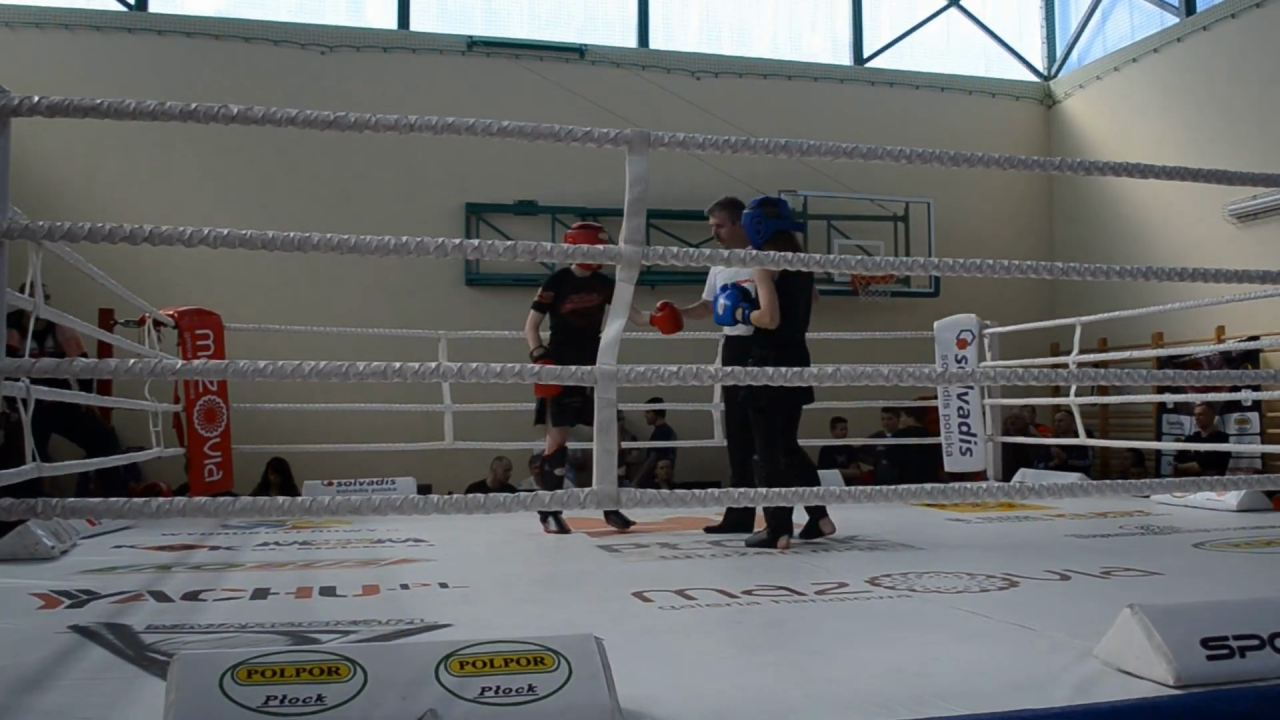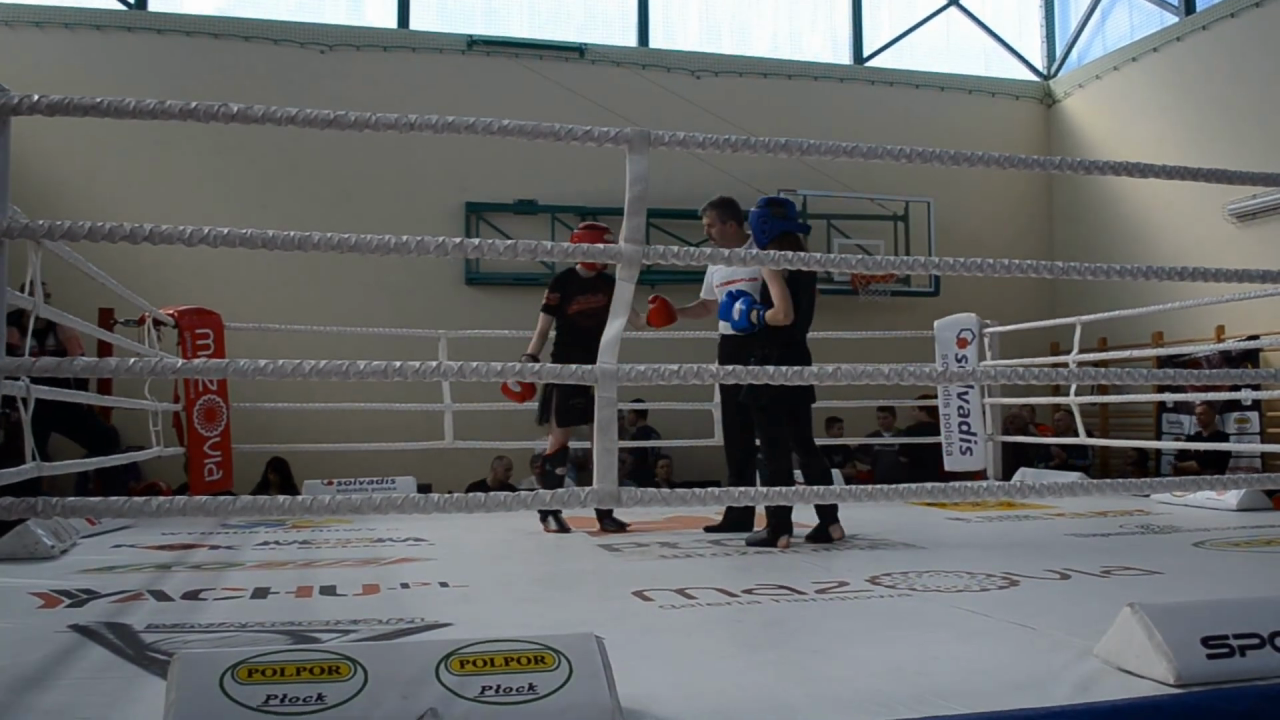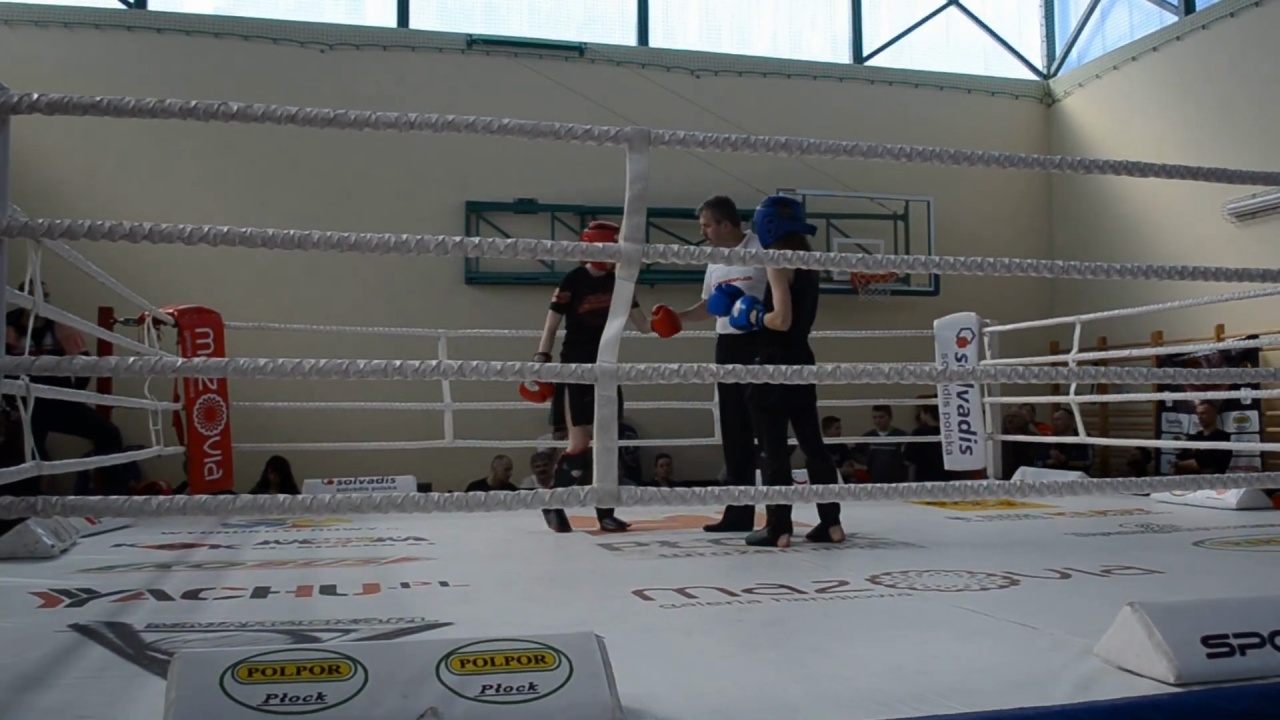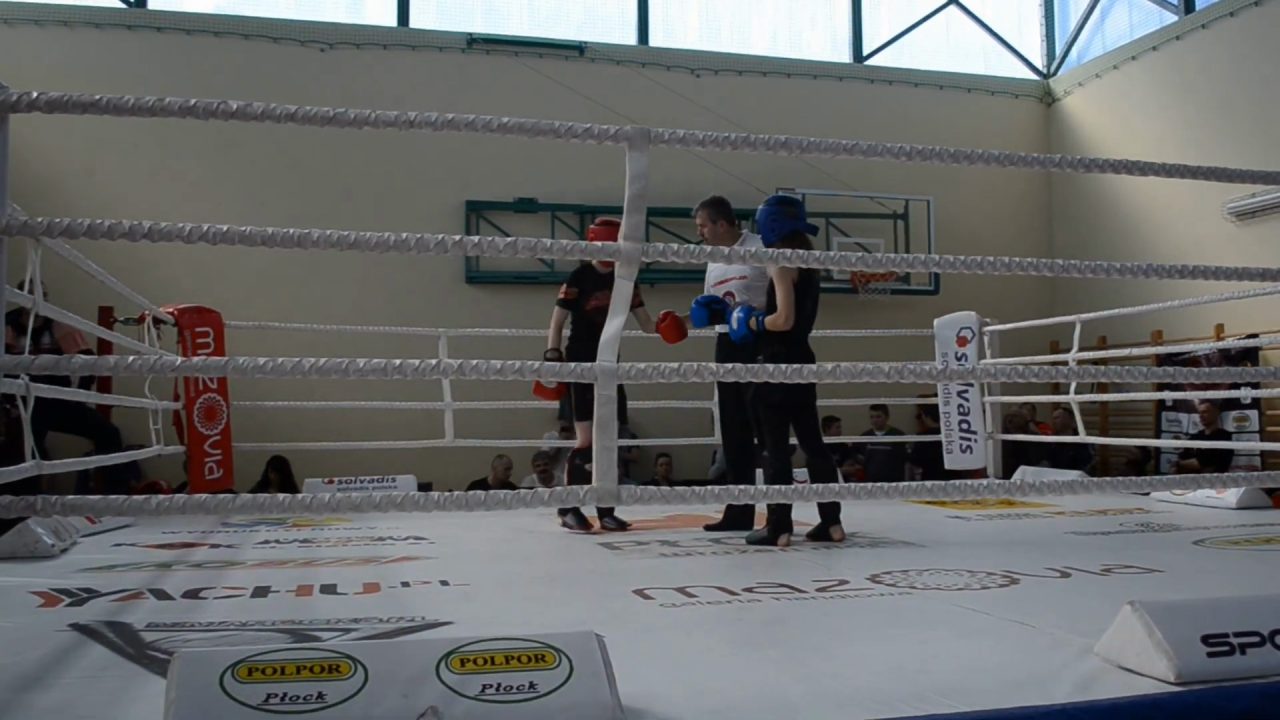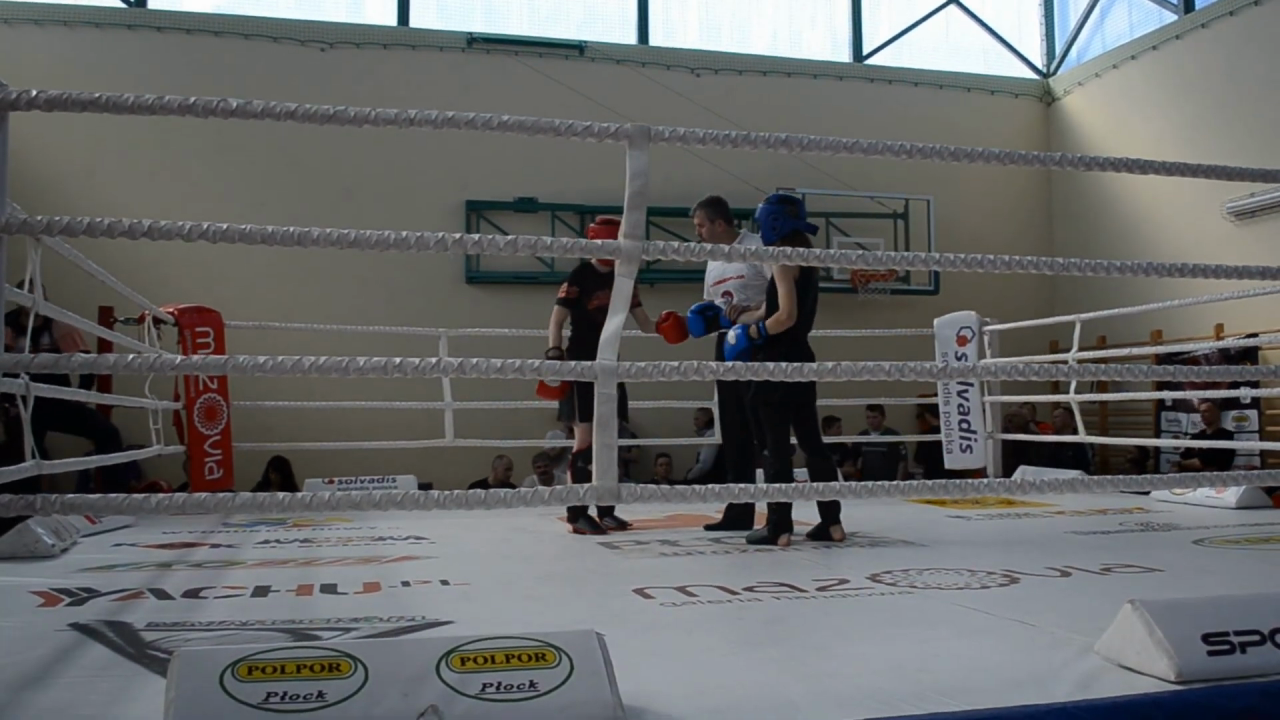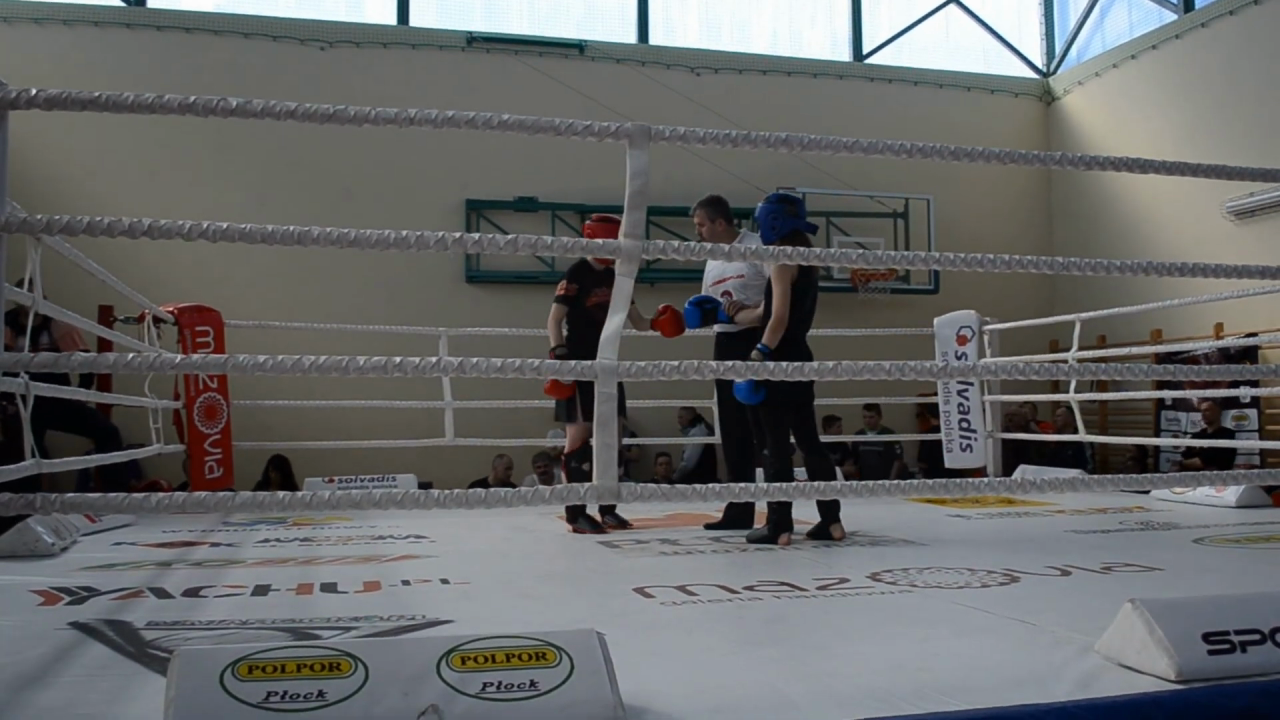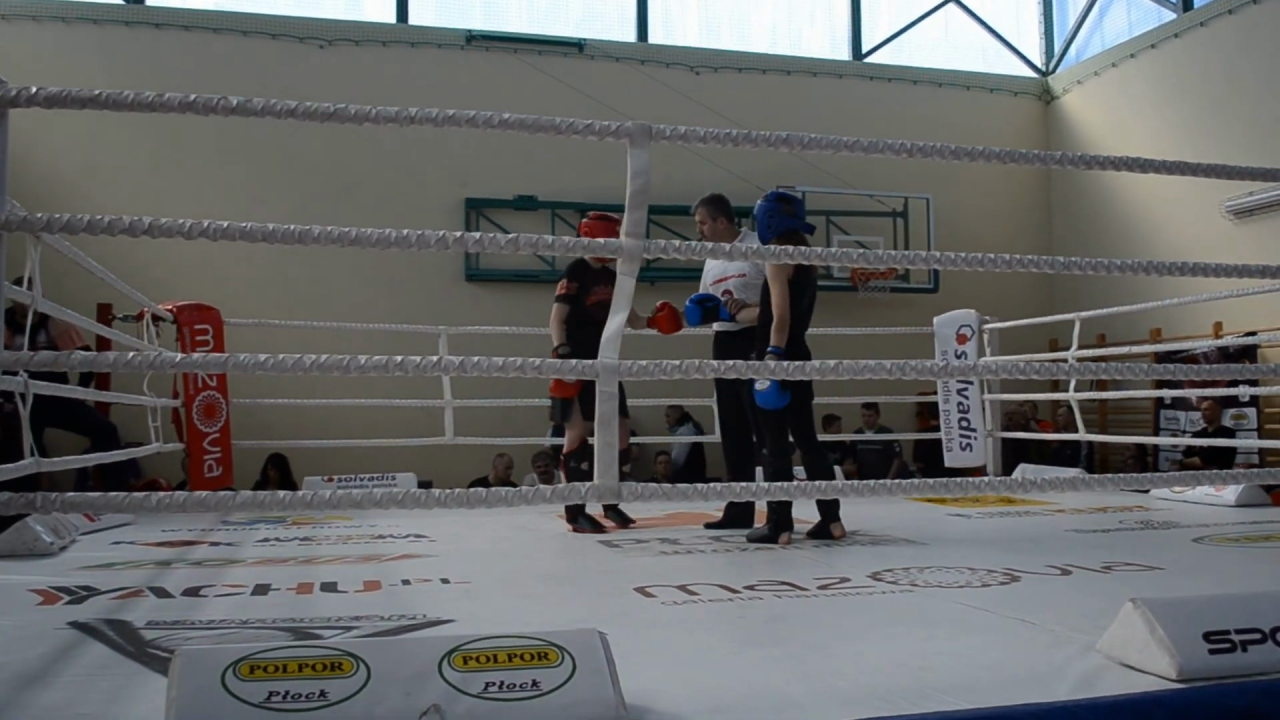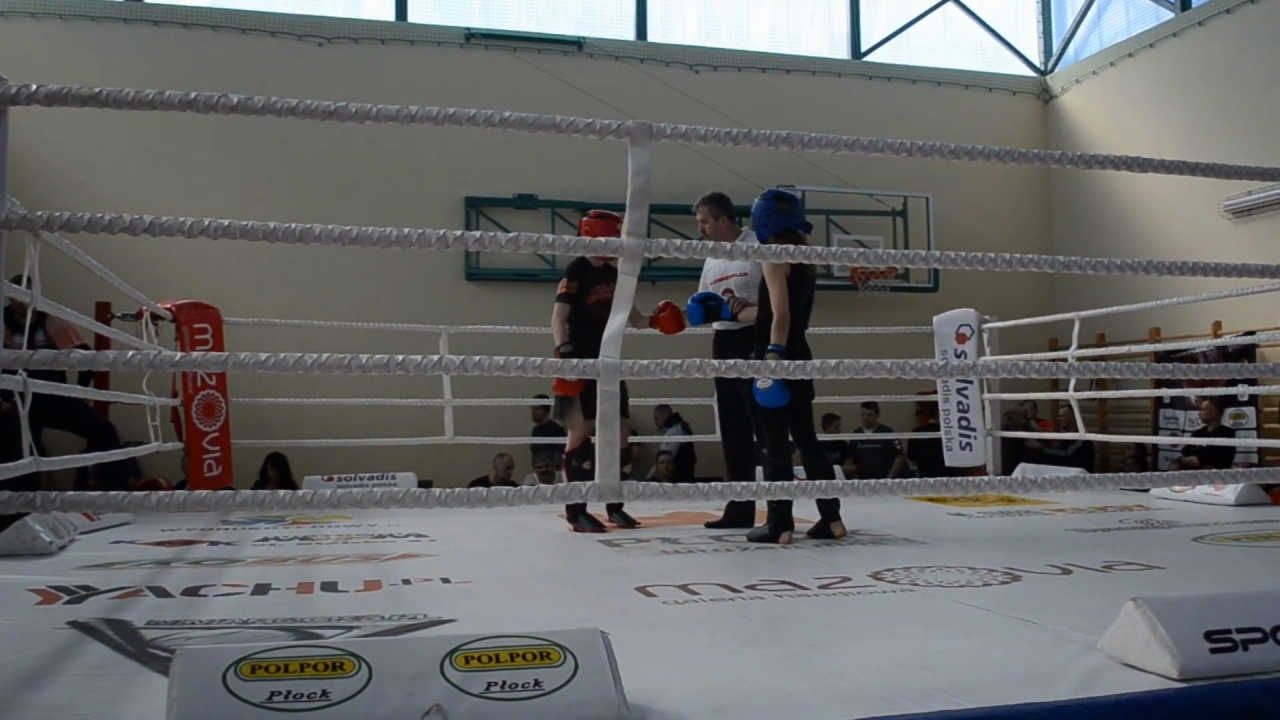
dt=0.2s
person 1, frame 1
left shoulder: (764, 264)
right shoulder: (801, 264)
left elbow: (769, 319)
left wrist: (738, 311)
right wrist: (751, 306)
left hip: (770, 362)
right hip: (797, 359)
left knee: (768, 450)
right knee: (788, 445)
left ankle: (778, 530)
right ankle: (819, 515)
person 1, frame 2
left shoulder: (773, 262)
right shoulder: (805, 264)
left elbow: (784, 314)
left wrist: (754, 314)
right wrist: (756, 311)
left hip: (772, 362)
right hip: (798, 360)
left knee: (773, 449)
right knee: (805, 445)
left ankle: (778, 529)
right ankle: (830, 521)
person 1, frame 3
left shoulder: (779, 264)
right shoulder: (806, 265)
left elbow: (781, 319)
left wrist: (754, 316)
right wrist: (757, 311)
left hip: (776, 363)
right hip: (800, 361)
left knee: (774, 449)
right knee: (812, 443)
left ankle: (778, 528)
right ankle: (831, 522)
person 1, frame 4
left shoulder: (783, 263)
right shoulder: (807, 264)
left elbow: (783, 320)
left wrist: (753, 322)
right wrist: (749, 316)
left hip: (779, 363)
right hip: (800, 361)
left knee: (776, 448)
right knee: (812, 442)
left ankle: (778, 527)
right ankle: (831, 522)
person 1, frame 5
left shoulder: (784, 261)
right shoulder: (805, 263)
left elbow: (786, 317)
left wrist: (753, 332)
right wrist: (737, 320)
left hip: (779, 363)
right hip: (800, 361)
left knee: (777, 448)
right knee: (812, 442)
left ankle: (778, 527)
right ankle: (831, 522)
person 1, frame 6
left shoulder: (782, 261)
right shoulder: (805, 263)
left elbow: (778, 319)
left wrist: (758, 355)
right wrist: (730, 316)
left hip: (779, 363)
right hip: (799, 360)
left knee: (777, 447)
right knee: (810, 442)
left ankle: (779, 526)
right ankle: (831, 520)
person 1, frame 7
left shoulder: (778, 259)
right shoulder: (803, 262)
left elbow: (780, 317)
left wrist: (771, 358)
right wrist: (731, 313)
left hip: (780, 360)
right hip: (798, 359)
left knee: (776, 447)
right knee: (807, 441)
left ankle: (779, 525)
right ankle: (831, 519)
person 1, frame 8
left shoulder: (775, 257)
right shoulder: (801, 260)
left elbow: (780, 315)
left wrist: (772, 357)
right wrist: (732, 313)
left hip: (778, 359)
right hip: (797, 357)
left knee: (776, 446)
right knee: (807, 440)
left ankle: (779, 524)
right ankle: (831, 518)
person 2, frame 1
right shoulder: (716, 262)
right elbow: (707, 305)
right wrist: (677, 312)
right hip: (733, 348)
right knee: (738, 432)
right ankle: (740, 513)
person 2, frame 2
right shoulder: (717, 264)
right elbow: (706, 306)
right wrist: (674, 310)
right hip: (730, 347)
right knee: (736, 432)
right ankle: (740, 511)
person 2, frame 3
left shoulder: (762, 251)
right shoulder: (715, 263)
right elbow: (709, 307)
right wrist: (679, 316)
left hip: (758, 345)
right hip: (727, 347)
right knee: (734, 432)
right ankle: (739, 510)
person 2, frame 4
left shoulder: (760, 249)
right shoulder: (715, 261)
left wrist: (754, 312)
right wrist: (682, 320)
left hip: (757, 344)
right hip: (726, 346)
right knee: (733, 431)
right ankle: (739, 510)
person 2, frame 5
left shoulder: (758, 248)
right shoulder: (714, 262)
left wrist: (750, 311)
right wrist: (688, 322)
right hip: (726, 347)
right knee: (733, 431)
right ankle: (740, 509)
person 2, frame 6
left shoulder: (758, 248)
right shoulder: (712, 261)
left wrist: (749, 311)
right wrist: (686, 317)
left hip: (755, 343)
right hip: (725, 346)
left knee: (763, 428)
right knee: (732, 431)
right ankle: (739, 509)
person 2, frame 7
left shoulder: (759, 248)
right shoulder: (712, 260)
right elbow: (705, 308)
left wrist: (752, 308)
right wrist: (682, 316)
left hip: (755, 342)
right hip: (724, 344)
left knee: (764, 427)
right knee: (733, 431)
right ankle: (740, 507)
person 2, frame 8
left shoulder: (759, 247)
right shoulder: (711, 260)
right elbow: (702, 307)
left wrist: (751, 306)
right wrist: (678, 316)
left hip: (754, 341)
right hip: (723, 344)
right knee: (732, 430)
right ankle: (740, 507)
person 3, frame 1
left shoulder: (604, 283)
right shoulder: (556, 282)
left elbow: (632, 315)
right elbow: (531, 327)
left wrist: (655, 319)
right wrist: (541, 359)
left hip: (593, 368)
right hip: (561, 371)
right knee: (556, 440)
left ankle: (612, 508)
right ankle: (549, 512)
person 3, frame 2
left shoulder: (609, 284)
right shoulder: (562, 282)
left elbow: (633, 320)
right elbow: (542, 328)
right wrist: (528, 362)
left hip: (598, 367)
right hip: (566, 368)
right knee: (559, 439)
left ankle: (604, 512)
right ankle: (549, 510)
person 3, frame 3
left shoulder: (617, 284)
right shoulder: (572, 281)
left elbow: (641, 324)
right elbow: (551, 326)
right wrist: (541, 361)
right hip: (575, 366)
right knee: (580, 441)
left ankle: (605, 511)
right ankle: (554, 506)
person 3, frame 4
right shoulder: (579, 277)
left elbow: (646, 321)
right elbow: (557, 322)
right wrist: (553, 358)
right hip: (580, 363)
right knee: (588, 435)
left ankle: (605, 510)
right ankle: (569, 506)
person 3, frame 5
right shoulder: (579, 276)
left elbow: (643, 323)
right elbow: (556, 321)
left wrist: (663, 326)
right wrist: (554, 356)
right hip: (581, 363)
right knee: (585, 436)
left ankle: (605, 510)
right ankle: (578, 514)
person 3, frame 6
left shoulder: (616, 278)
right shoulder: (576, 274)
left elbow: (637, 321)
right elbow: (555, 319)
left wrist: (658, 322)
right wrist: (559, 355)
right hip: (579, 363)
right knee: (578, 435)
left ankle: (607, 508)
right ankle: (576, 513)
person 3, frame 7
left shoulder: (612, 277)
right shoulder: (574, 272)
left elbow: (631, 320)
right elbow: (556, 319)
left wrist: (655, 320)
right wrist: (562, 354)
right hip: (578, 363)
left knee: (620, 432)
right knee: (577, 435)
left ankle: (611, 503)
right ankle: (575, 512)
person 3, frame 8
left shoulder: (614, 274)
right shoulder: (575, 271)
left elbow: (634, 319)
right elbow: (558, 318)
left wrist: (657, 320)
right wrist: (564, 353)
right hip: (580, 362)
left knee: (620, 433)
right knee: (579, 433)
left ankle: (615, 506)
right ankle: (576, 512)
person 4, frame 1
left shoulder: (62, 328)
right shoulder: (10, 331)
left wrist: (87, 396)
left hip: (62, 401)
left knee: (104, 438)
left ankle: (117, 498)
person 4, frame 2
left shoulder: (61, 327)
right shoulder: (9, 330)
left wrist: (81, 395)
right wrist: (13, 407)
left hip: (63, 401)
right hip: (28, 408)
left knee: (106, 437)
left ankle: (117, 497)
person 4, frame 3
left shoulder: (61, 326)
right shoulder: (8, 329)
left wrist: (76, 391)
left hip: (61, 401)
left knee: (108, 434)
left ankle: (118, 495)
person 4, frame 4
left shoulder: (59, 325)
right shoulder: (7, 328)
left wrist: (80, 391)
left hip: (60, 400)
left knee: (108, 433)
left ankle: (118, 495)
person 4, frame 5
left shoulder: (59, 325)
right shoulder: (7, 328)
left wrist: (81, 393)
left hip: (59, 401)
left knee: (108, 433)
left ankle: (118, 495)
person 4, frame 6
left shoulder: (57, 324)
right shoulder: (7, 327)
left wrist: (81, 392)
left hip: (59, 399)
left knee: (107, 432)
left ankle: (118, 494)
person 4, frame 7
left shoulder: (55, 322)
right shoulder: (6, 326)
left wrist: (80, 390)
left hip: (57, 398)
left knee: (105, 430)
left ankle: (117, 494)
person 4, frame 8
left shoulder: (53, 320)
right shoulder: (5, 323)
left wrist: (80, 388)
left hip: (55, 397)
left knee: (103, 430)
left ankle: (116, 492)
